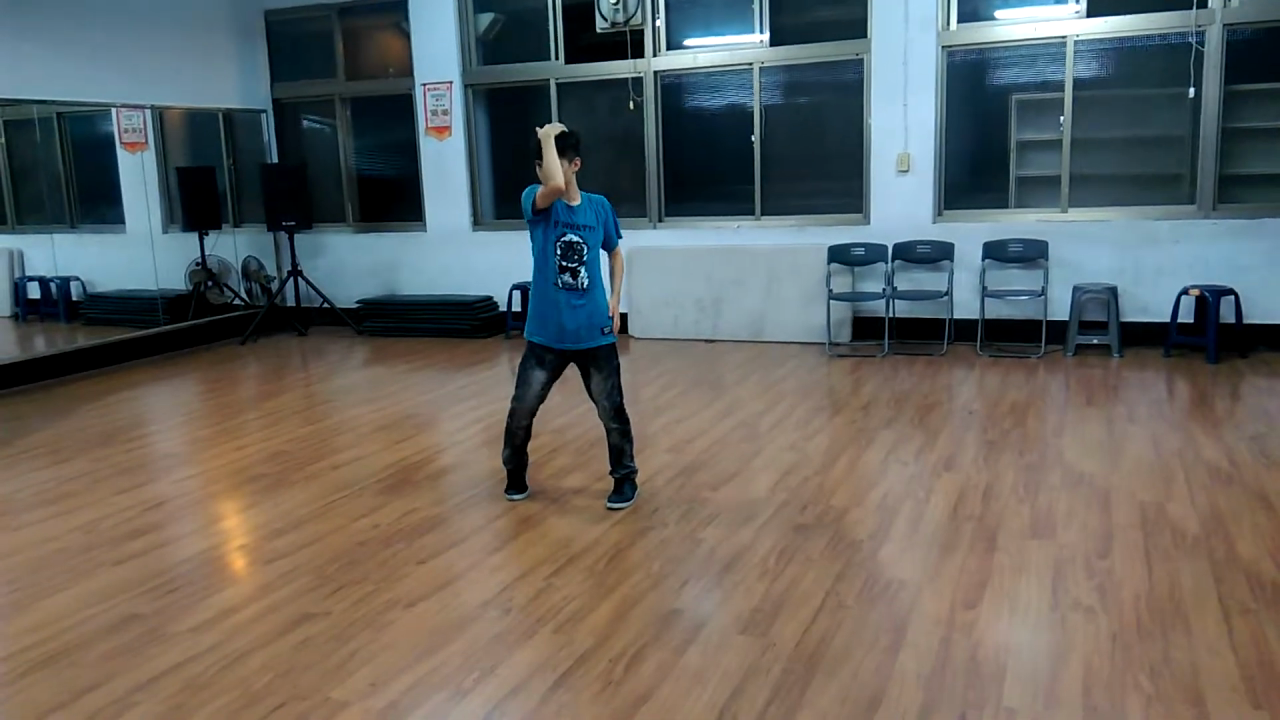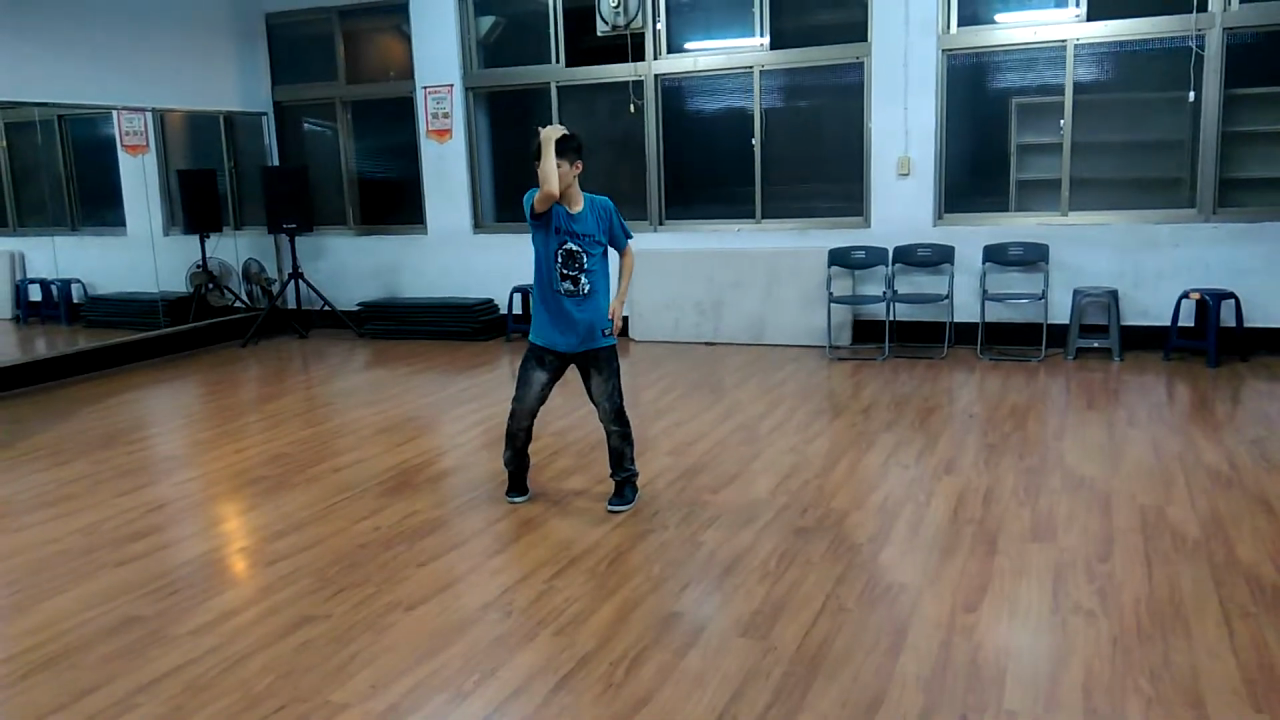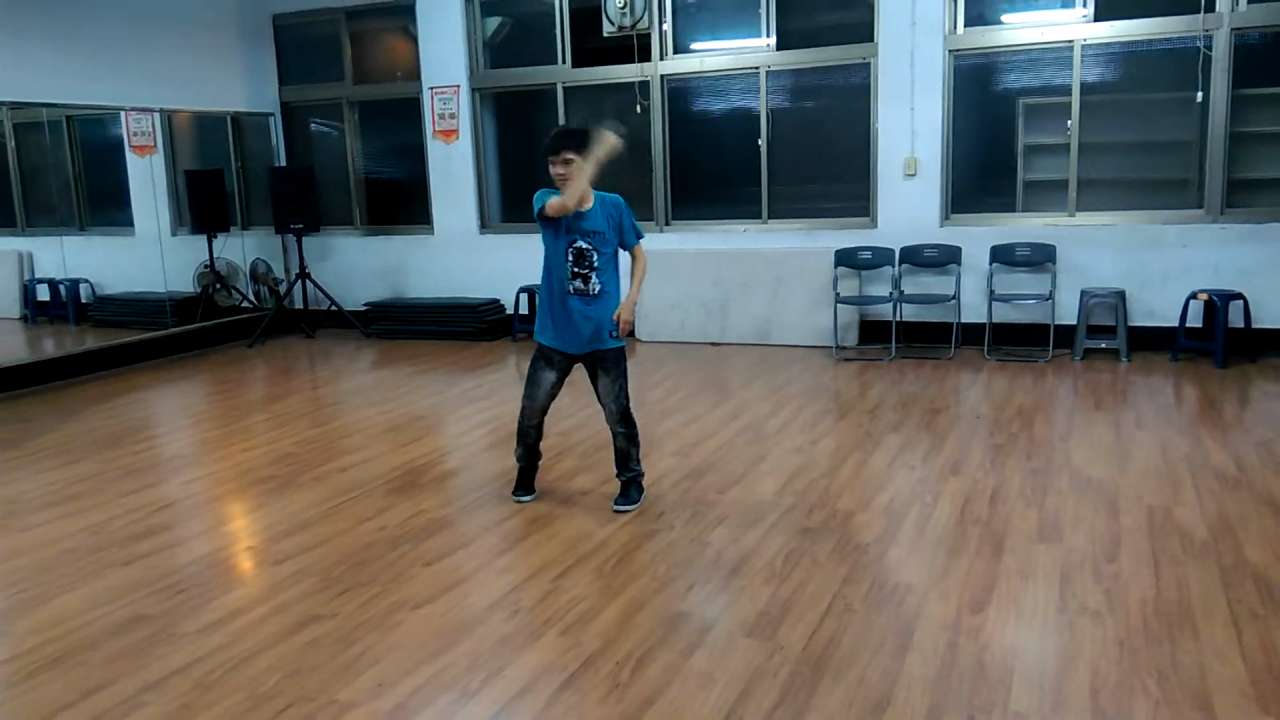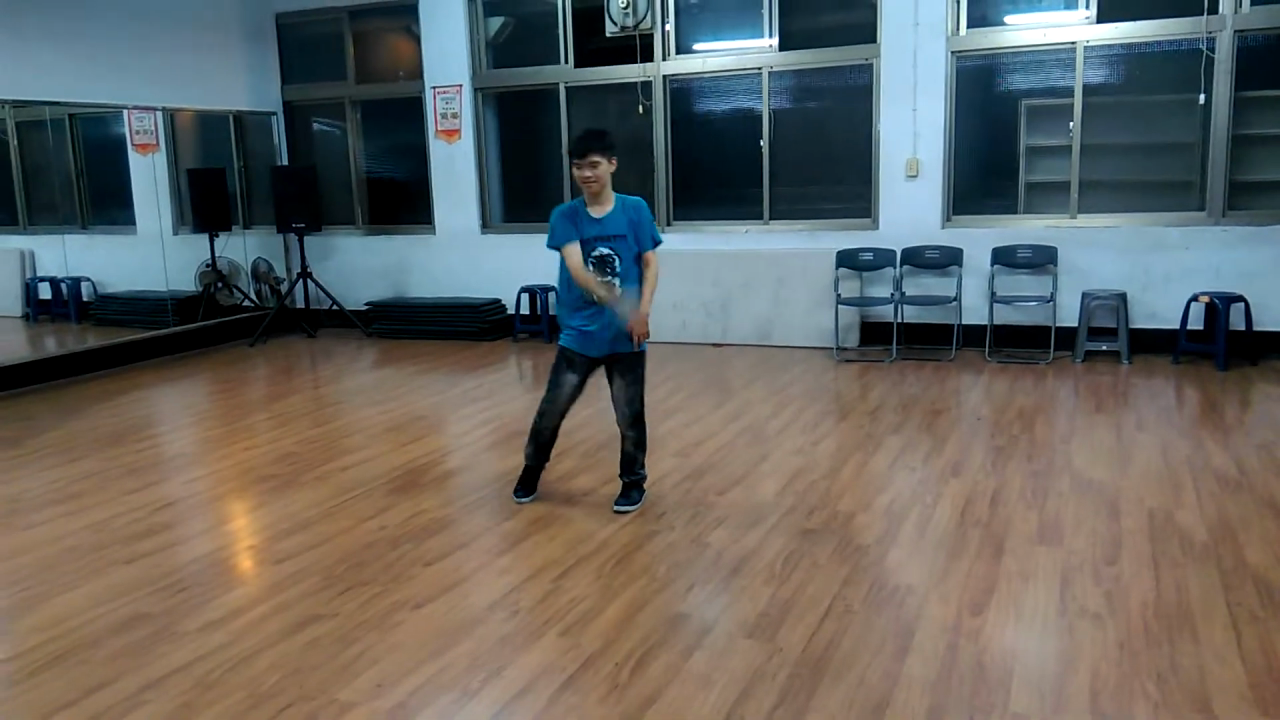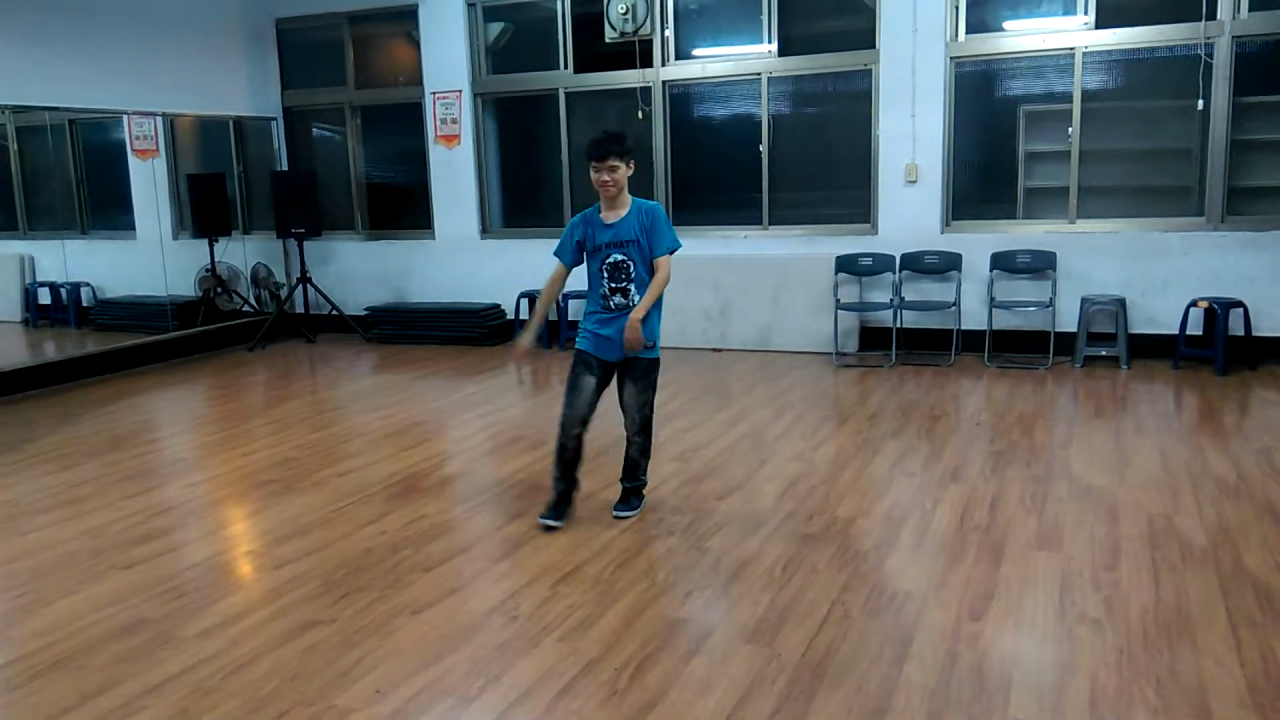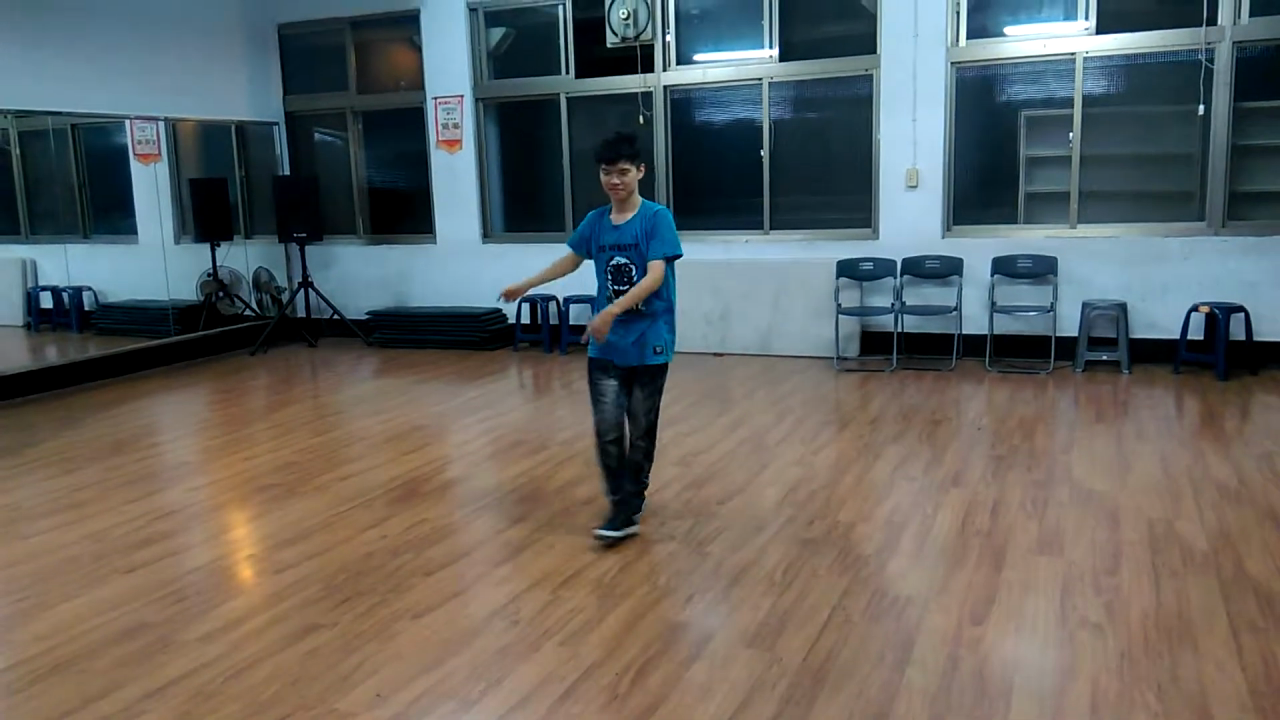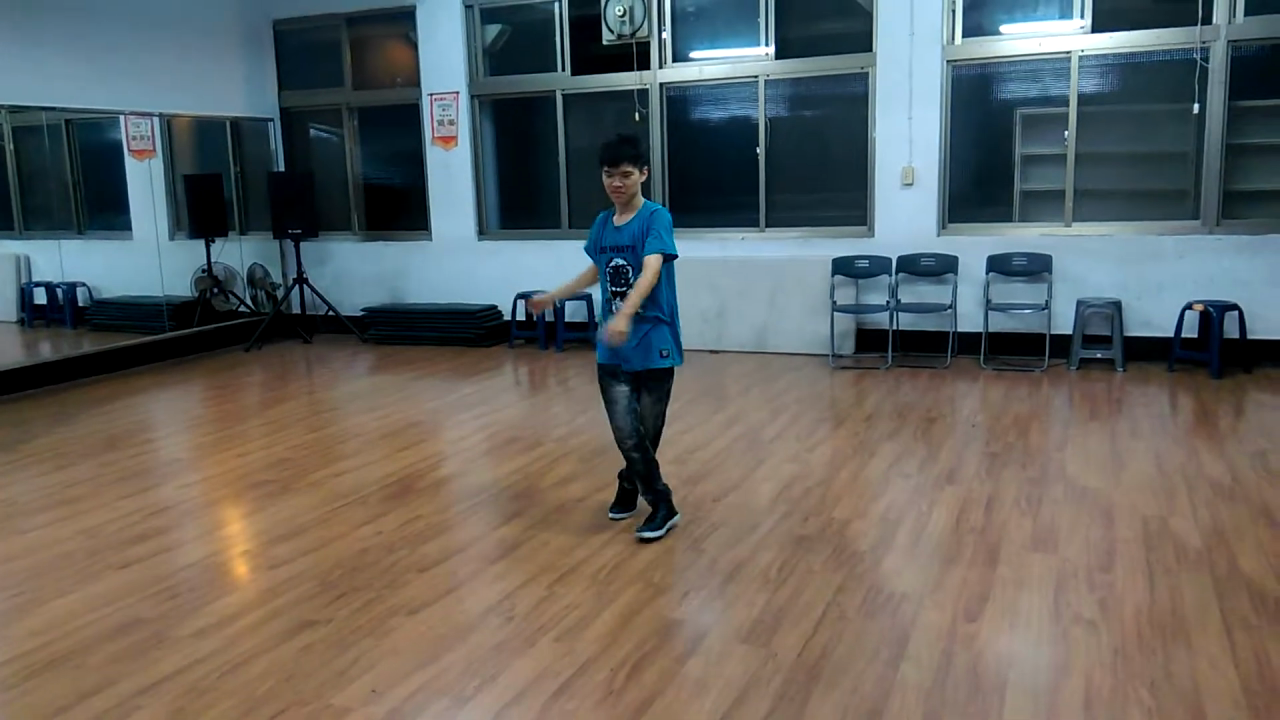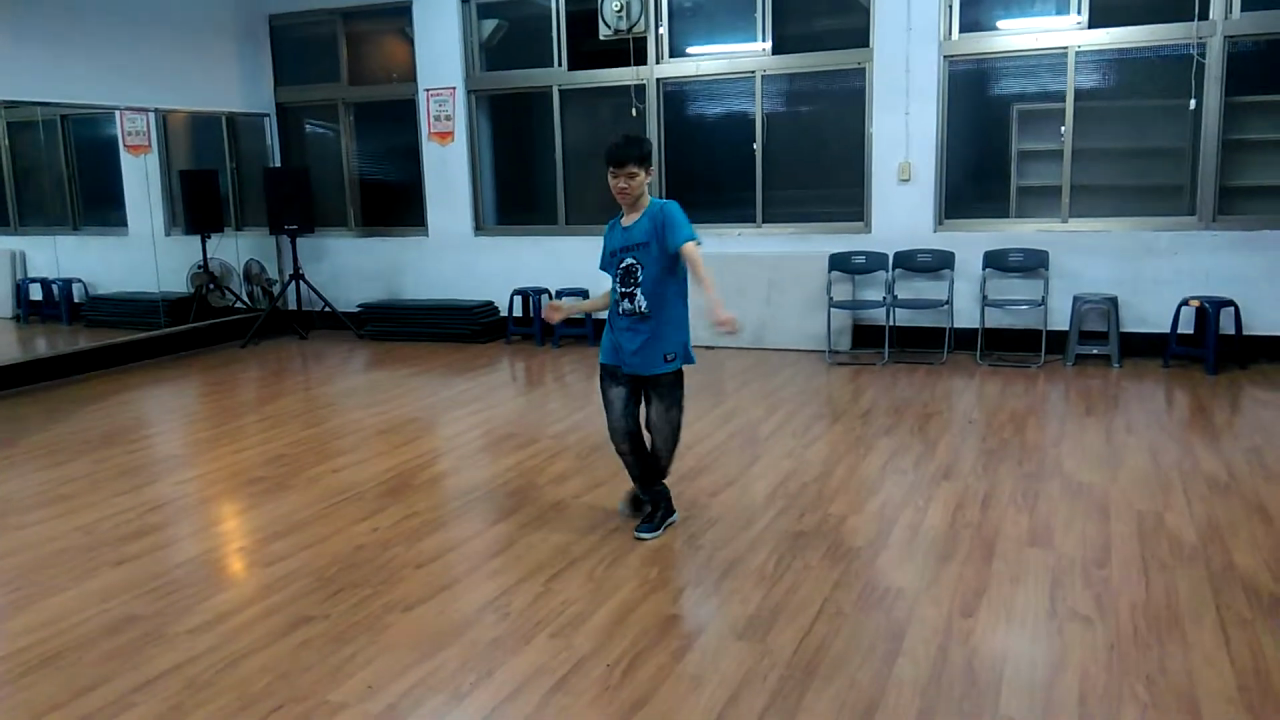
dt=0.2s
person 1, frame 1
left shoulder: (599, 206)
right shoulder: (534, 200)
left elbow: (615, 254)
right elbow: (555, 186)
left wrist: (614, 298)
right wrist: (546, 137)
left hip: (594, 331)
right hip: (547, 332)
left knee: (611, 409)
right knee: (522, 407)
left ankle: (625, 477)
right ankle: (515, 471)
person 1, frame 2
left shoulder: (603, 208)
right shoulder: (536, 205)
left elbow: (626, 253)
right elbow: (550, 192)
left wrist: (619, 300)
right wrist: (547, 141)
left hip: (595, 333)
right hip: (548, 334)
left knee: (611, 412)
right knee: (522, 410)
left ankle: (625, 480)
right ankle: (516, 474)
person 1, frame 3
left shoulder: (614, 206)
right shoulder: (545, 202)
left elbow: (638, 255)
right elbow: (567, 204)
left wrist: (630, 302)
right wrist: (598, 153)
left hip: (603, 332)
right hip: (556, 332)
left knee: (617, 412)
right knee: (532, 408)
left ankle: (631, 480)
right ankle: (526, 471)
person 1, frame 4
left shoulder: (634, 209)
right shoulder: (564, 216)
left elbow: (650, 265)
right elbow: (576, 270)
left wrist: (642, 311)
right wrist: (614, 299)
left hip: (624, 335)
right hip: (579, 334)
left knee: (629, 416)
right knee: (550, 411)
left ankle: (633, 481)
right ankle: (531, 470)
person 1, frame 5
left shoulder: (652, 214)
right shoulder: (581, 225)
left elbow: (663, 271)
right elbow: (557, 279)
left wrist: (637, 317)
right wrist: (531, 330)
left hip: (639, 340)
right hip: (594, 340)
left knee: (637, 423)
right knee: (572, 420)
left ankle: (633, 488)
right ankle: (562, 492)
person 1, frame 6
left shoulder: (657, 217)
right shoulder: (595, 222)
left elbow: (655, 277)
right elbow: (570, 261)
left wrist: (611, 313)
right wrist: (524, 286)
left hip: (648, 344)
right hip: (605, 347)
left knee: (642, 428)
right knee: (607, 428)
left ankle: (634, 492)
right ankle: (621, 507)
person 1, frame 7
left shoulder: (656, 217)
right shoulder: (603, 224)
left elbow: (651, 273)
left wrist: (623, 316)
right wrist: (553, 297)
left hip: (654, 346)
right hip: (613, 351)
left knee: (647, 432)
right knee: (627, 434)
left ankle: (628, 486)
right ankle: (662, 505)
person 1, frame 8
left shoulder: (666, 214)
right shoulder: (612, 230)
left elbow: (692, 256)
left wrist: (715, 303)
right wrist: (572, 308)
left hip: (661, 352)
right hip: (616, 352)
left knee: (662, 439)
right knee: (623, 437)
left ankle: (651, 494)
right ankle: (653, 501)
